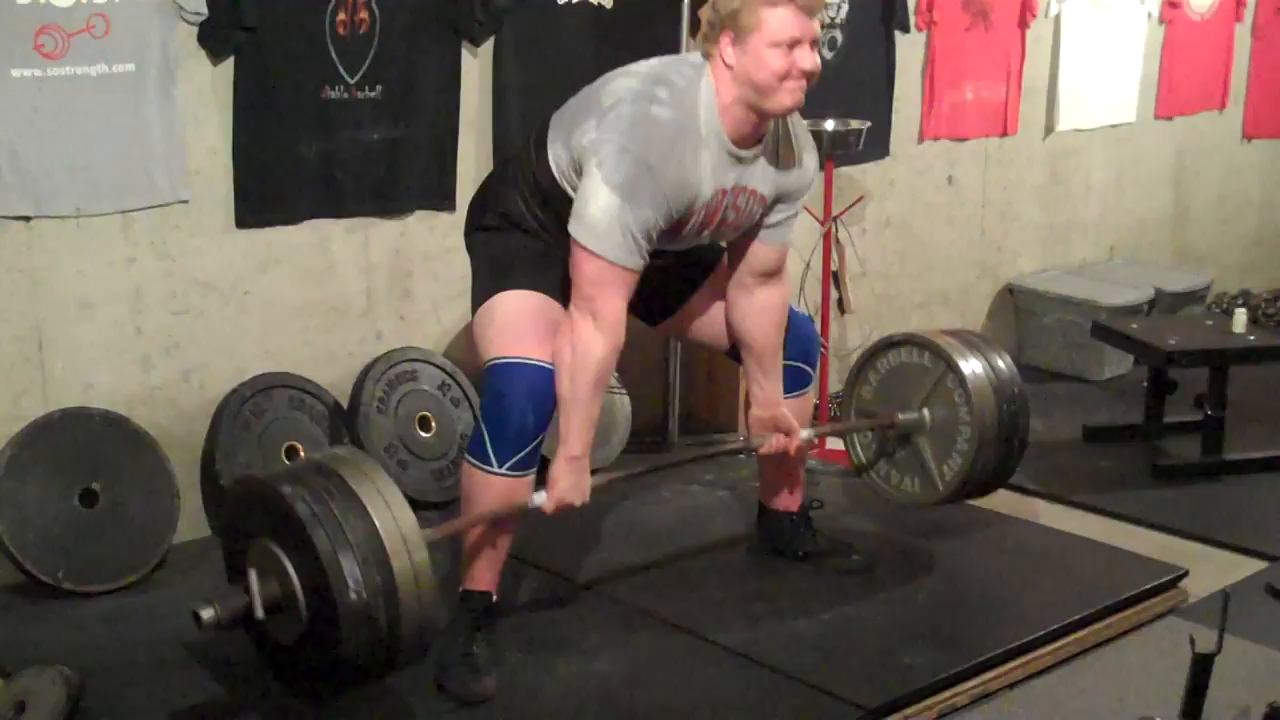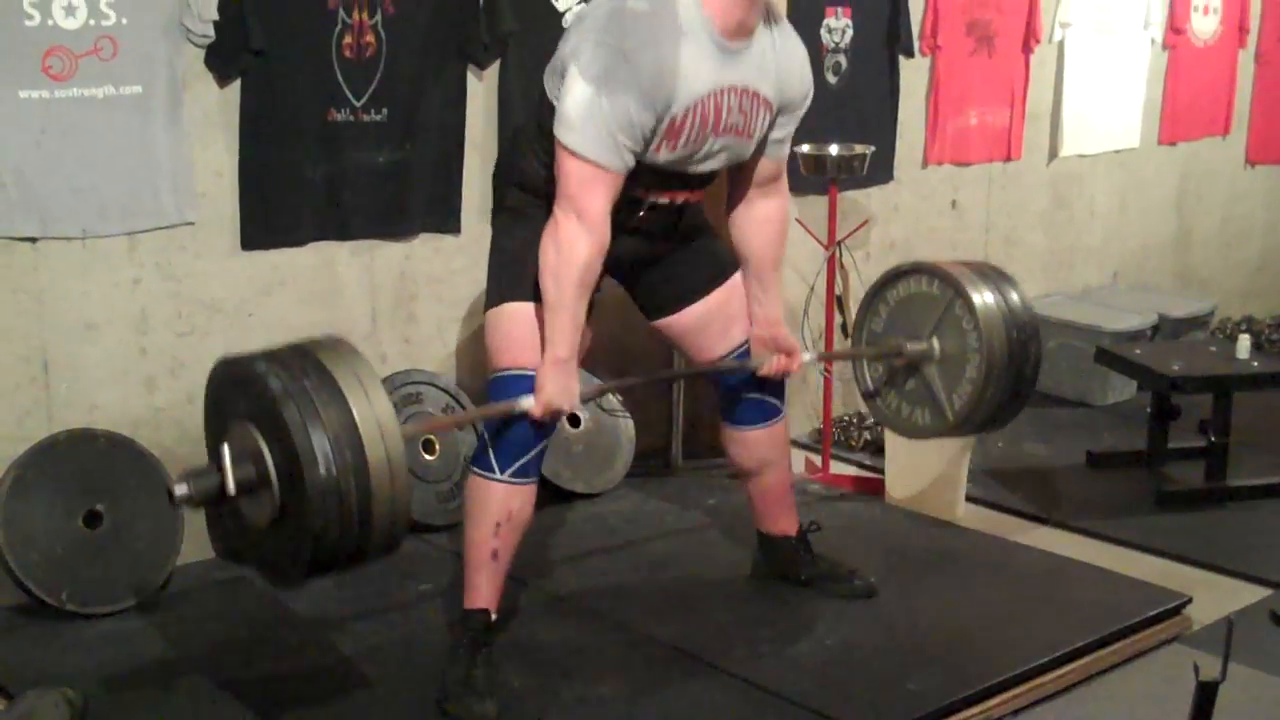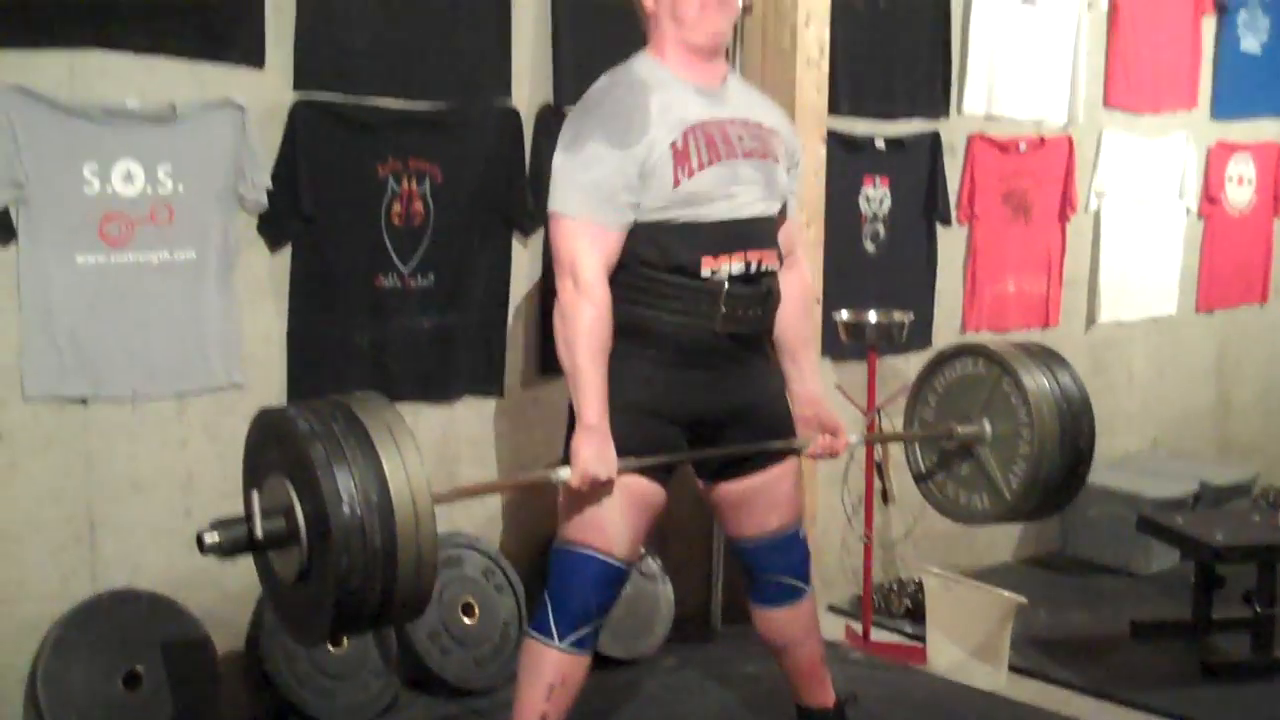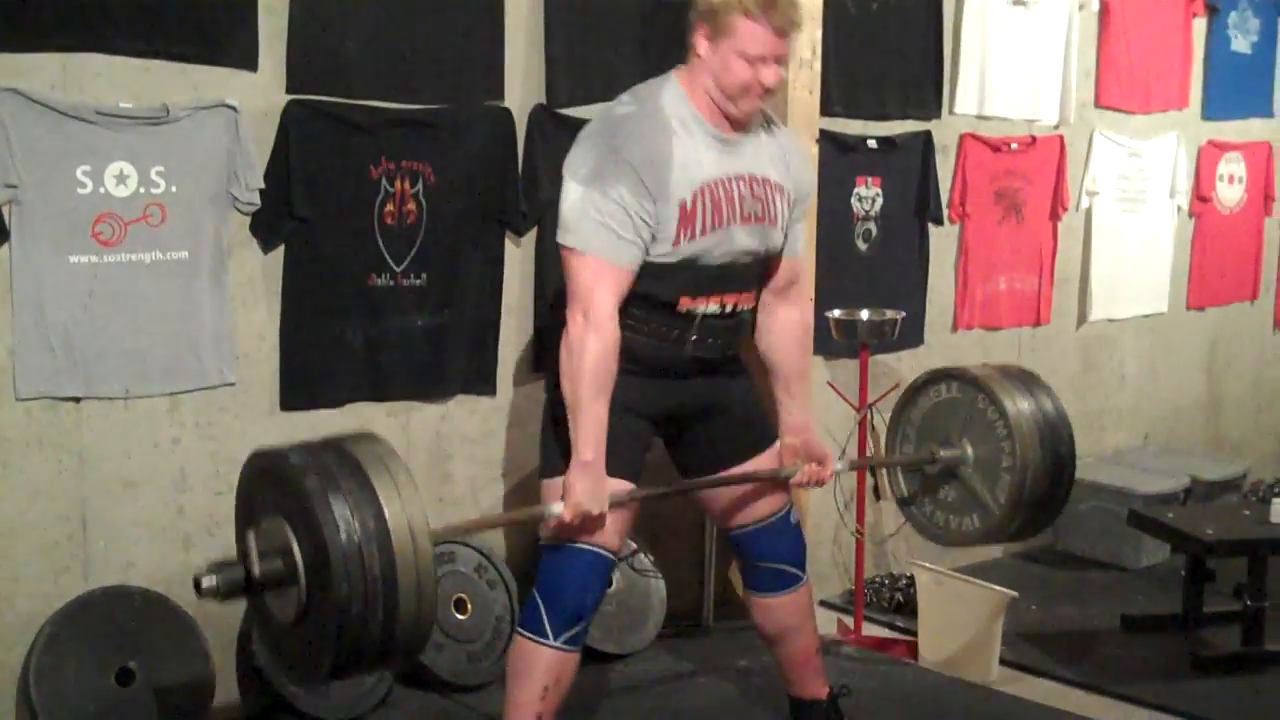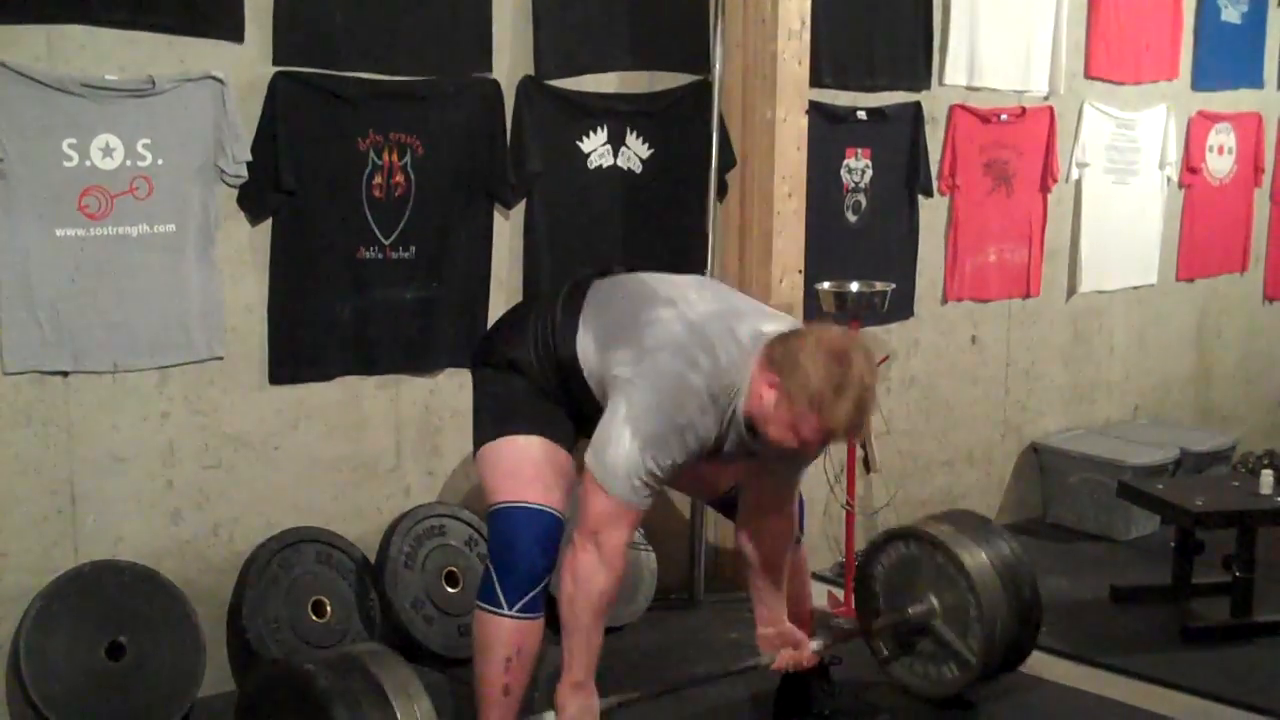
dt=0.5s
person 1, frame 1
left shoulder: (791, 153)
right shoulder: (649, 135)
left elbow: (758, 279)
right elbow: (598, 318)
left wrist: (767, 400)
right wrist: (575, 456)
left hip: (659, 244)
right hip: (527, 230)
left knee: (791, 343)
right knee: (521, 395)
left ankle: (785, 523)
right ankle: (472, 614)
person 1, frame 2
left shoulder: (785, 58)
left elbow: (762, 193)
right elbow: (582, 219)
left wrist: (768, 317)
right wrist: (559, 362)
left hip: (665, 216)
right hip: (550, 209)
left knee: (761, 369)
right knee: (525, 406)
left ankle: (785, 549)
right ankle: (474, 635)
person 1, frame 3
left shoulder: (768, 120)
right shoulder: (617, 112)
left elbow: (789, 265)
right elbow: (582, 281)
left wrist: (807, 391)
right wrist: (592, 425)
left hip: (745, 371)
right hip: (642, 373)
left knee: (781, 563)
right knee: (587, 582)
person 1, frame 4
left shoulder: (784, 155)
right shoulder: (628, 141)
left elbow: (786, 298)
right elbow: (591, 315)
left wrist: (796, 423)
right wrist: (587, 463)
left hip: (715, 372)
right hip: (615, 374)
left knee: (777, 548)
right knee: (575, 577)
person 1, frame 5
left shoulder: (800, 385)
right shoulder: (674, 389)
left elbow: (766, 509)
right elbow: (600, 546)
left wrist: (773, 618)
left hip: (624, 377)
right hip: (534, 371)
left knee: (778, 515)
right knee: (529, 539)
left ankle: (804, 681)
